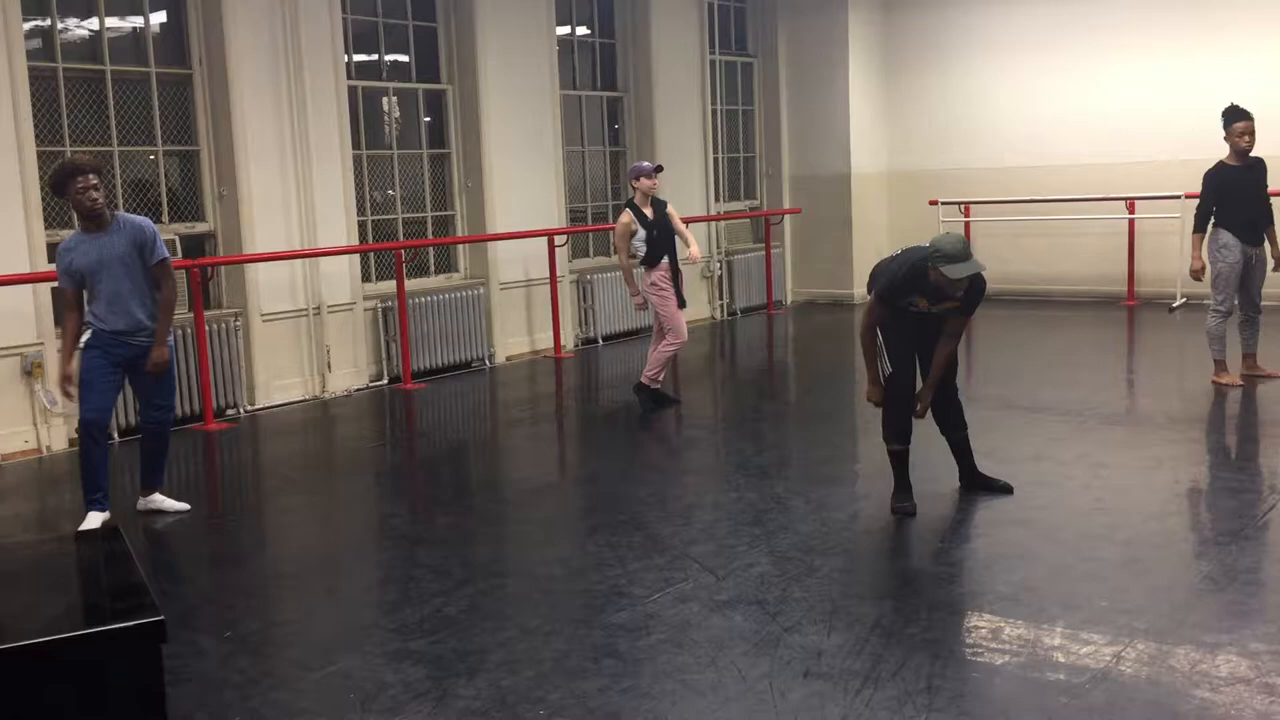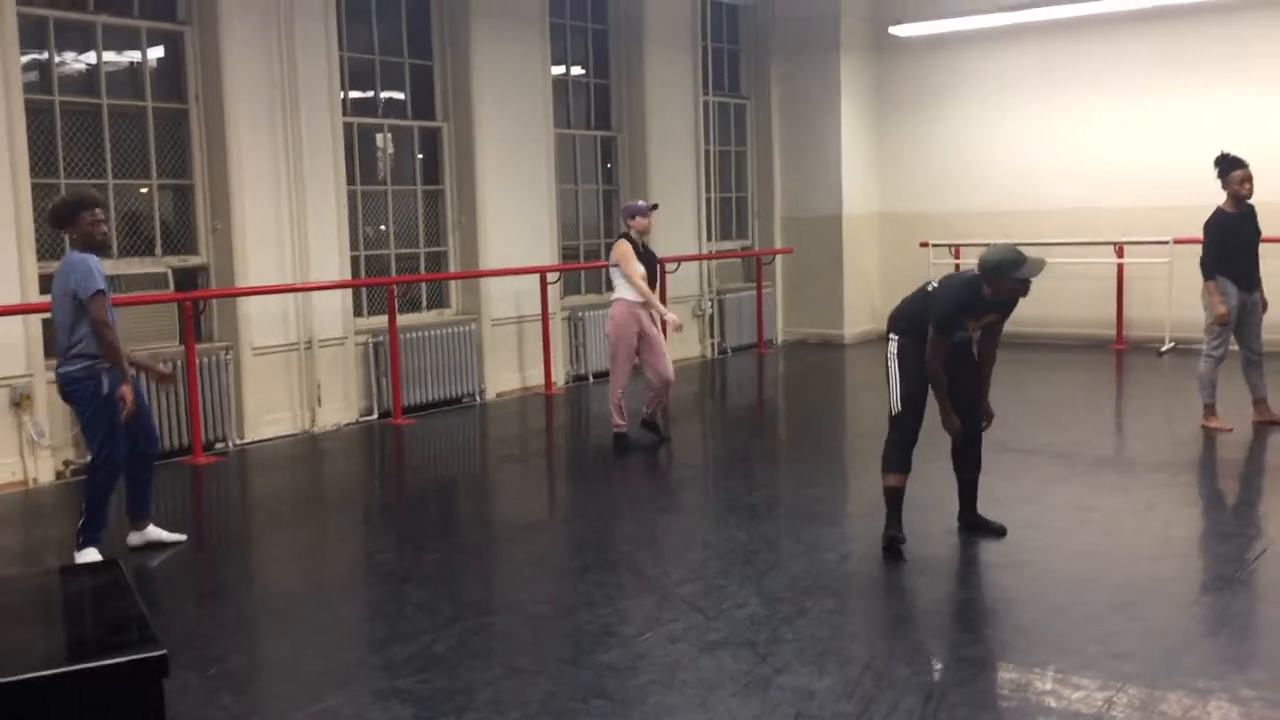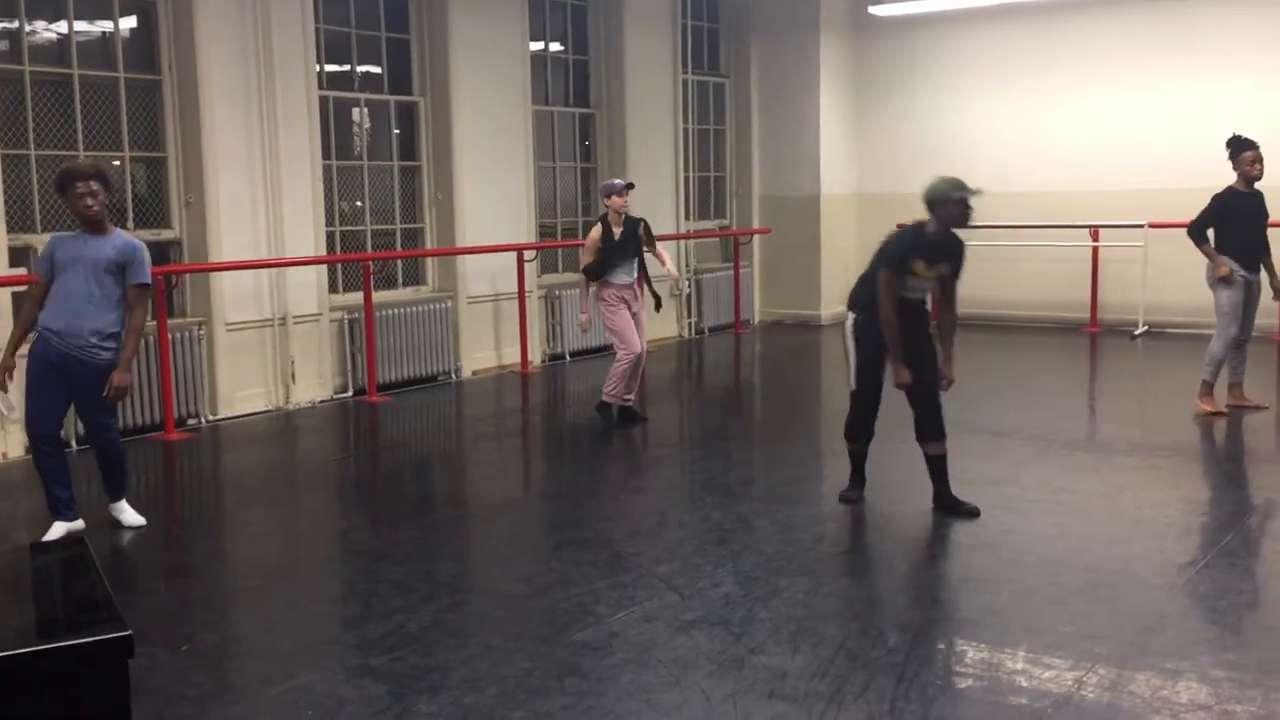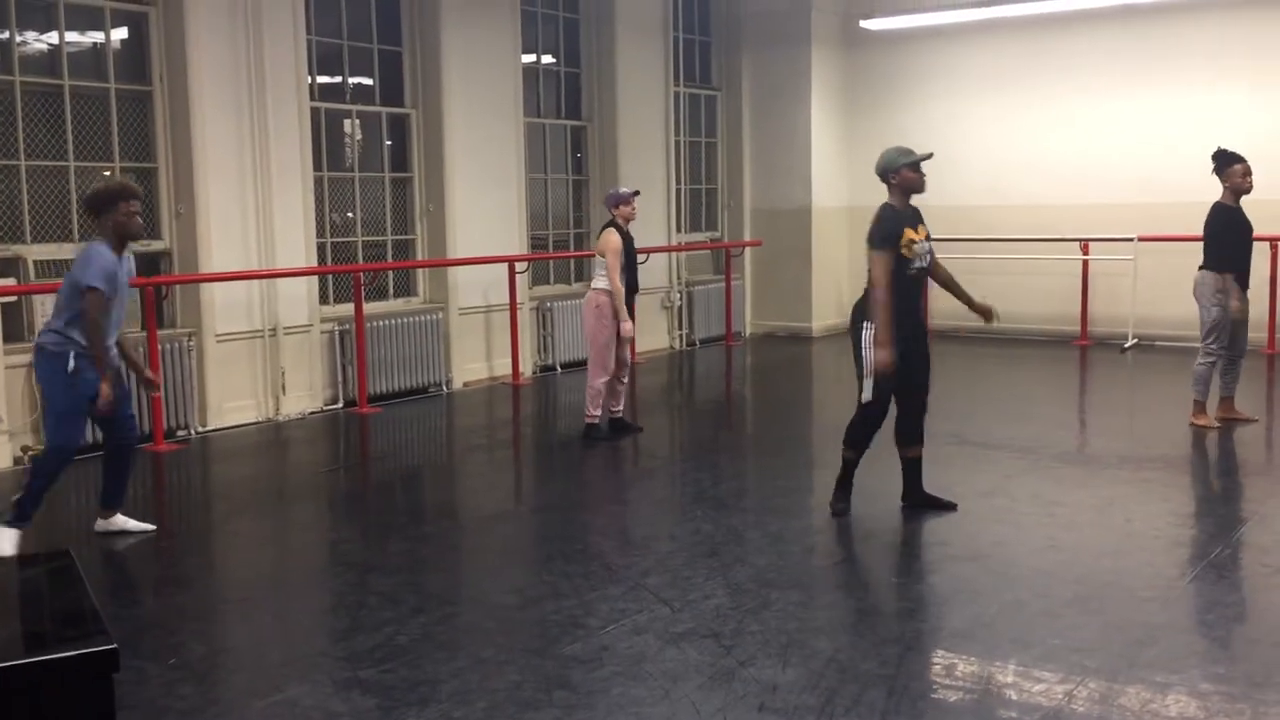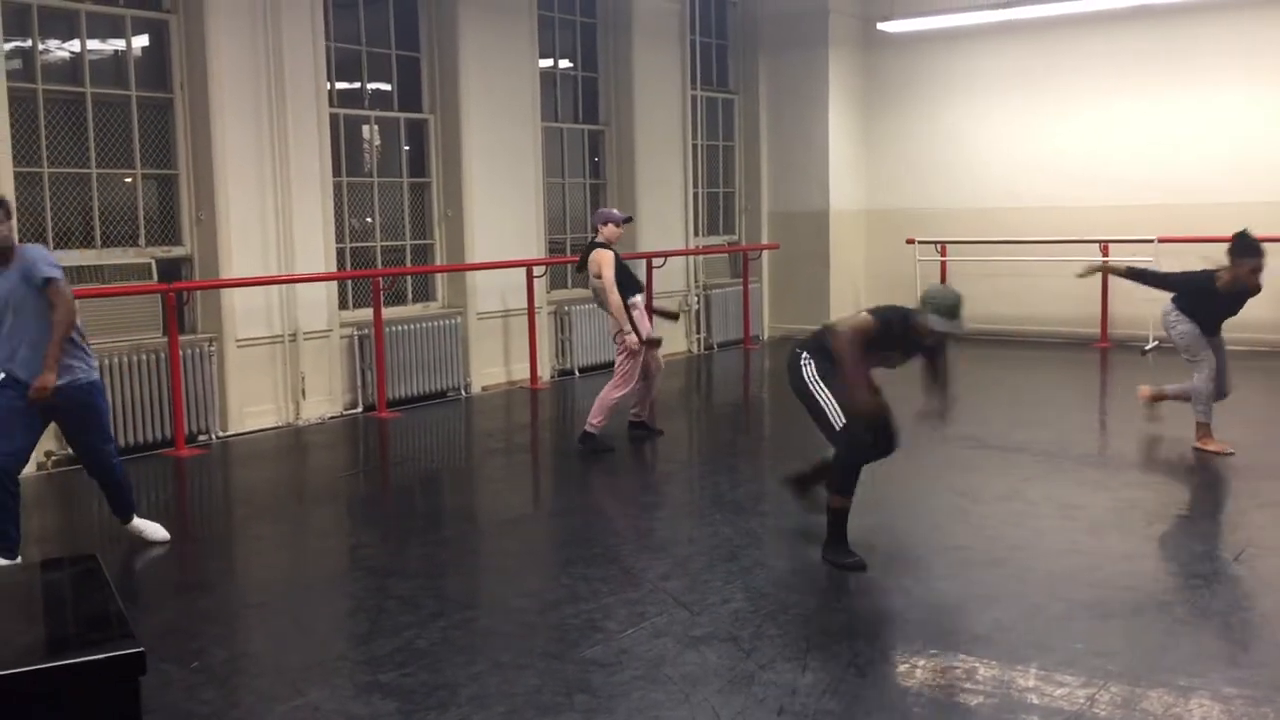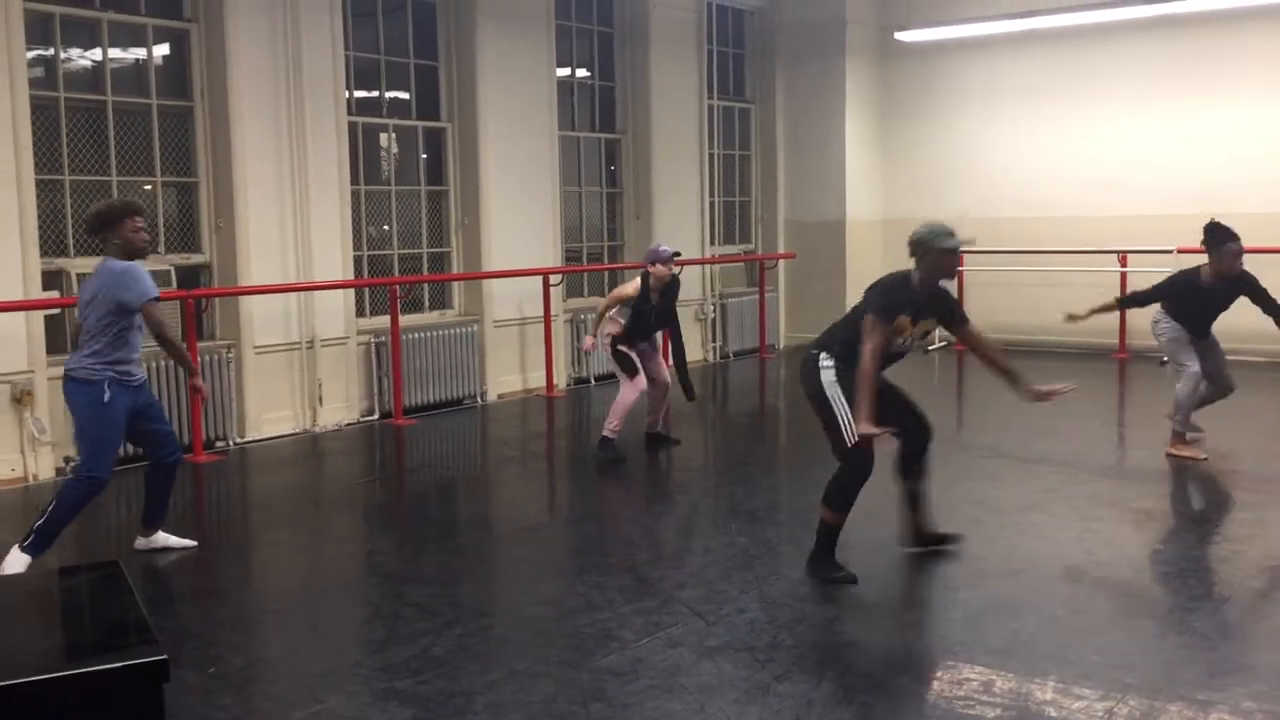
dt=0.7s
person 1, frame 1
left shoulder: (139, 229)
right shoulder: (68, 252)
left elbow: (167, 287)
right elbow: (73, 310)
left wrist: (161, 343)
right wrist: (66, 361)
left hip: (150, 343)
right hip: (102, 344)
left knee: (159, 420)
right knee: (93, 420)
left ankle: (150, 493)
right ankle: (97, 507)
person 1, frame 2
left shoulder: (79, 266)
right shoulder: (83, 264)
right elbow: (101, 325)
left wrist: (150, 367)
right wrist: (126, 379)
left hip: (106, 374)
right hip: (92, 378)
left knee: (145, 447)
right knee: (109, 459)
left ankle: (140, 527)
right ankle: (87, 545)
person 1, frame 3
left shoulder: (129, 248)
right shoulder: (57, 246)
left elbow: (136, 312)
right elbow: (35, 300)
left wrist: (124, 367)
left hip: (98, 358)
right hip: (49, 350)
left knee: (104, 434)
right knee: (41, 431)
left ankle: (118, 501)
right ankle: (66, 515)
person 1, frame 4
left shoulder: (121, 260)
right shoulder: (100, 258)
right elbow: (93, 321)
left wrist: (138, 367)
right wrist: (106, 379)
left hip: (99, 360)
right hip: (65, 358)
left knee: (125, 436)
right knee: (62, 446)
left ankle: (109, 514)
person 1, frame 5
left shoulder: (32, 257)
left elbow: (65, 308)
left wrist: (50, 369)
left hip: (74, 383)
left knee: (102, 462)
left ankle: (128, 518)
person 1, frame 6
left shoulder: (107, 274)
right shoulder: (127, 272)
left elbow: (79, 337)
right elbow: (160, 329)
right wrist: (193, 373)
left hip: (128, 384)
right hip: (96, 386)
left knee: (168, 453)
right knee: (93, 476)
left ankle: (149, 533)
person 2, frame 1
left shoulder: (974, 285)
right shoulder: (902, 273)
left elbow: (950, 338)
right elbow: (868, 326)
left wrist: (929, 389)
right wrist: (873, 382)
left hip: (934, 314)
right hip: (891, 310)
left knee: (945, 390)
right knee: (900, 388)
left ankle: (969, 474)
right ankle: (901, 486)
person 2, frame 2
left shoulder: (1006, 298)
right shoulder: (955, 297)
left elbow: (988, 343)
right elbow: (934, 362)
left wrist: (984, 397)
right wrist: (946, 413)
left hip: (956, 342)
right hip: (910, 340)
left knee: (972, 425)
right knee: (905, 428)
left ankle: (968, 515)
right ankle: (893, 524)
person 2, frame 3
left shoulder: (953, 247)
right shoulder: (902, 243)
left elbow: (946, 304)
right elbow: (885, 305)
left wrist: (947, 360)
right wrist: (897, 364)
left hip: (912, 320)
right hip: (868, 318)
left knee: (928, 403)
right knee: (865, 403)
left ankle: (943, 494)
right ankle: (857, 479)
person 2, frame 4
left shoulder: (913, 215)
right shoulder: (887, 222)
left elbow: (932, 267)
right elbow: (880, 285)
left wrist: (973, 304)
right wrist: (882, 344)
left hip: (911, 326)
right hip: (878, 327)
left knee: (913, 408)
right knee: (873, 410)
left ankle: (913, 491)
right ankle: (844, 486)
person 2, frame 5
left shoulder: (933, 337)
right shoulder: (894, 320)
left elbow: (936, 371)
right elbow: (844, 330)
left wrist: (940, 399)
right wrist: (858, 387)
left hip: (844, 370)
right hip: (814, 363)
left knee: (883, 442)
right knee: (854, 444)
left ankle: (807, 480)
right ankle: (834, 544)
person 2, frame 6
left shoulder: (939, 300)
right shoulder: (889, 291)
left elbow: (978, 344)
right elbow: (869, 354)
left wrist: (1024, 387)
right wrist: (862, 416)
left hip: (852, 372)
right hip: (828, 367)
left knee: (918, 432)
right knee: (858, 459)
left ankle: (918, 529)
right ankle: (821, 557)
person 3, frame 1
right shoulder: (1217, 174)
right elbow: (1203, 214)
right wrist: (1196, 256)
left hip: (1254, 247)
right hip: (1227, 244)
left knee: (1252, 308)
right knee: (1222, 307)
left ankle: (1249, 363)
right ankle: (1219, 370)
person 3, frame 2
left shoulder: (1250, 212)
right shoulder: (1217, 221)
left elbow: (1251, 256)
right elbow: (1208, 263)
right wrist: (1216, 302)
left hip: (1249, 292)
right hip: (1226, 290)
left knee: (1253, 352)
right knee: (1214, 352)
right ankle: (1209, 414)
person 3, frame 3
right shoulder: (1226, 198)
right elbow: (1196, 229)
right wrist: (1216, 263)
left hip: (1251, 274)
right hip: (1229, 272)
left knee: (1242, 336)
right knee: (1227, 333)
left ankle: (1236, 393)
right ankle: (1205, 394)
person 3, frame 4
left shoulder: (1236, 211)
right shoulder: (1220, 214)
right elbow: (1221, 258)
left wrist: (1239, 294)
right wrist: (1233, 296)
left hip: (1235, 288)
right hip: (1216, 285)
left knee: (1236, 351)
right knee: (1212, 350)
left ankle: (1226, 407)
right ankle: (1198, 411)
person 3, frame 5
left shoulder: (1251, 287)
right shoulder: (1197, 282)
right elbow: (1151, 277)
right wrist: (1101, 267)
left hip: (1209, 330)
right hip: (1180, 319)
left knee: (1219, 390)
right knee: (1206, 365)
left ankle: (1154, 393)
right ankle: (1203, 435)
person 3, frame 6
left shoulder: (1241, 279)
right shoulder: (1186, 280)
right elbow: (1139, 298)
right wrist: (1090, 312)
left hip: (1200, 333)
right hip: (1170, 325)
left knee: (1224, 385)
right knee: (1192, 373)
left ankle: (1182, 414)
right ankle: (1177, 442)
person 4, frame 1
left shoulder: (663, 207)
right shoulder: (627, 219)
left elbow: (683, 232)
right elbow: (623, 259)
left wrist: (692, 245)
right wrist: (635, 293)
left hip: (672, 275)
right hip: (656, 279)
left knee: (662, 336)
right knee: (677, 336)
left ankle: (654, 389)
right ankle: (645, 383)
person 4, frame 2
left shoulder: (646, 250)
right shoulder: (623, 247)
right elbow: (637, 283)
right wrist: (665, 312)
left hip: (646, 315)
right hip: (624, 314)
left knee: (664, 376)
right knee: (620, 378)
left ankle: (651, 418)
right ankle: (619, 432)
person 4, frame 3
left shoulder: (636, 225)
right shoulder: (598, 234)
left elbow: (655, 249)
right elbow: (586, 273)
left wrist: (667, 263)
right wrist: (584, 310)
left hip: (633, 293)
right hip: (610, 296)
left knee: (640, 352)
right knee: (630, 350)
left ankle: (625, 405)
right ankle: (607, 401)
person 4, frame 4
left shoulder: (624, 235)
right shoulder: (612, 237)
right elbow: (614, 281)
left wrist: (625, 314)
right wrist: (626, 319)
left hip: (615, 302)
right hip: (601, 302)
left knee: (622, 364)
right knee: (602, 367)
left ankle: (616, 418)
right ankle: (592, 423)
person 4, frame 5
left shoulder: (601, 255)
right shoulder: (603, 253)
left elbow: (606, 296)
right elbow: (612, 294)
right wrist: (628, 332)
left hip: (637, 317)
right hip: (628, 322)
left knee: (652, 370)
right knee: (624, 381)
left ankle: (638, 421)
right ankle: (589, 432)
person 4, frame 6
left shoulder: (672, 287)
right shoulder: (633, 290)
right elbow: (605, 305)
left wrist: (659, 348)
right wrist: (592, 335)
left hip: (644, 338)
right hip: (618, 336)
left knee: (661, 381)
right knee: (637, 384)
left ankle: (653, 432)
right ankle: (607, 439)
